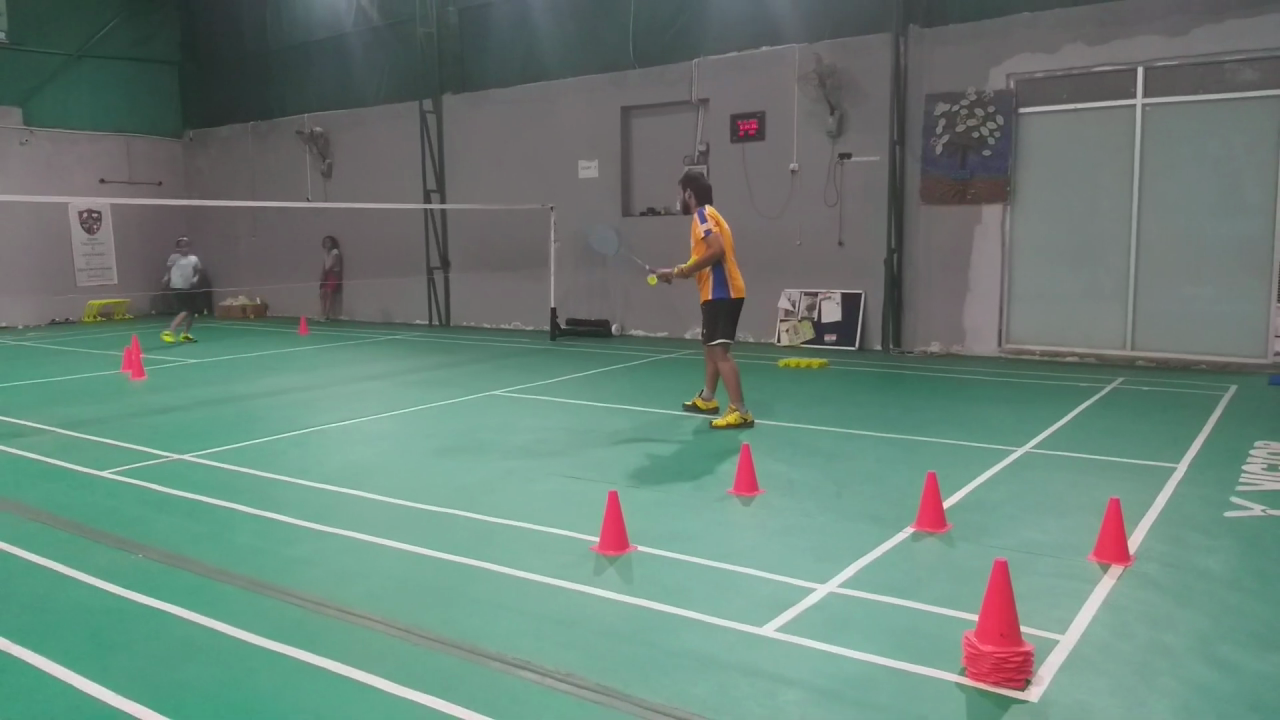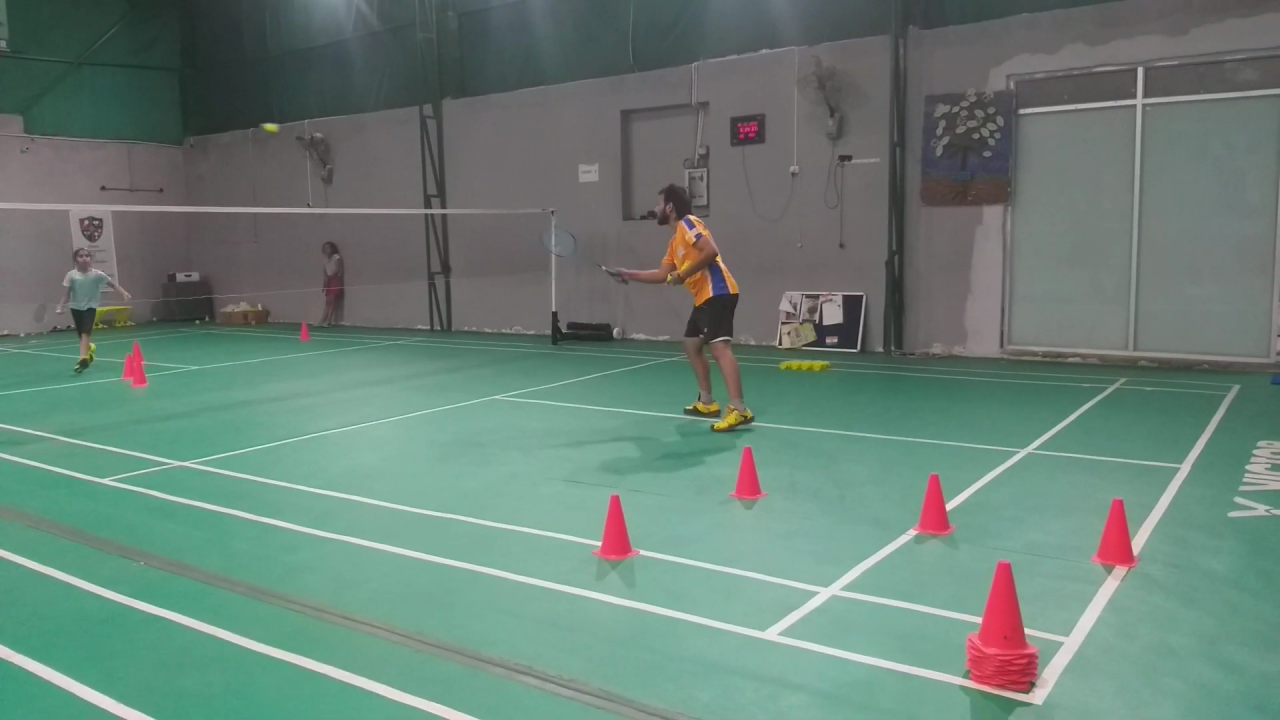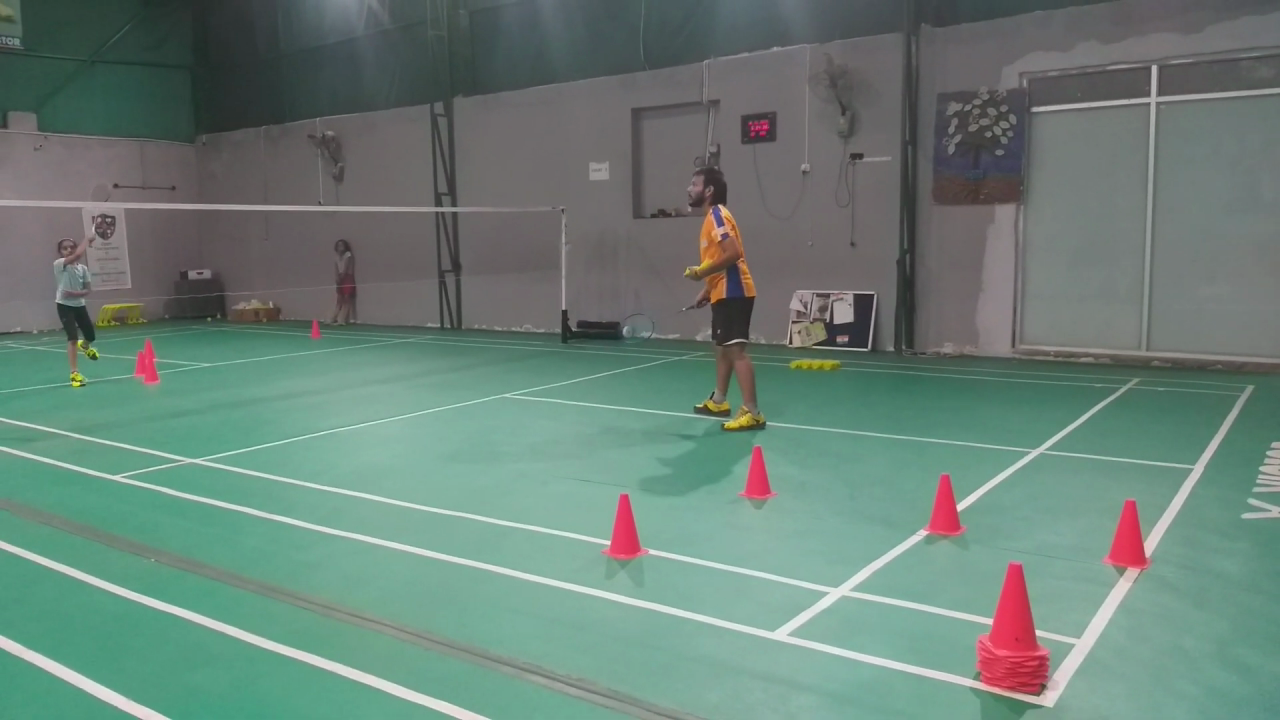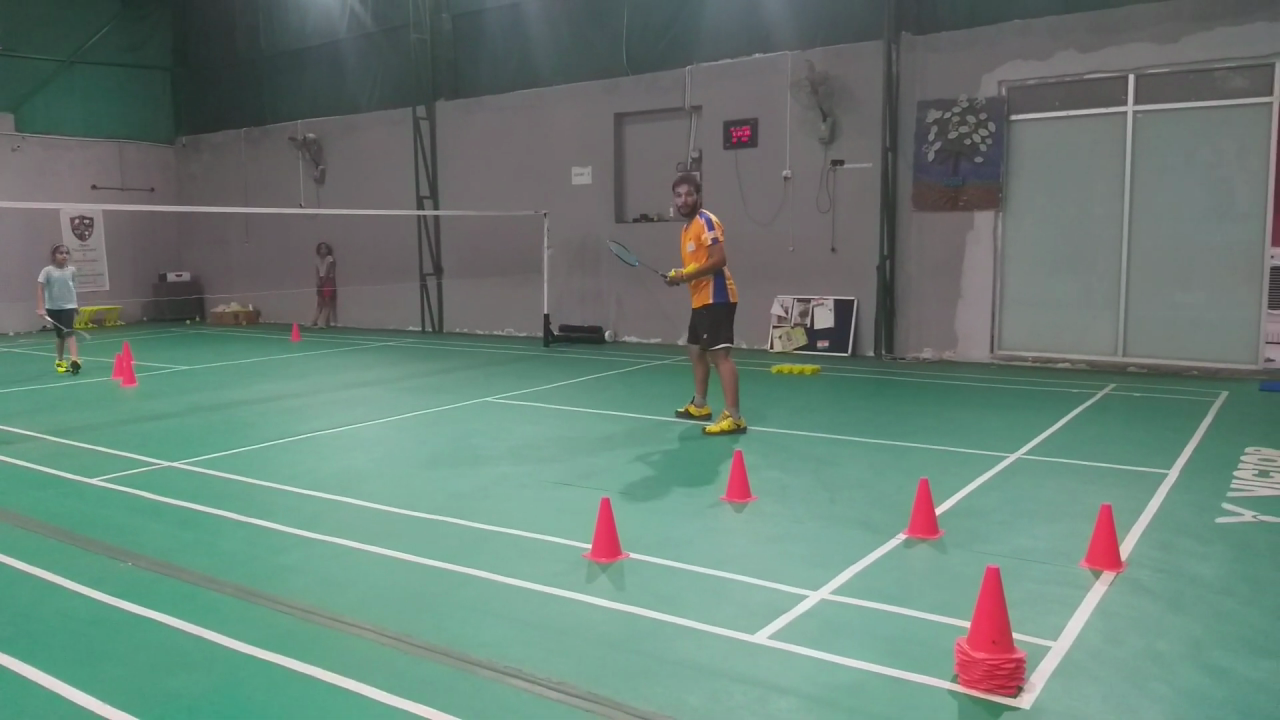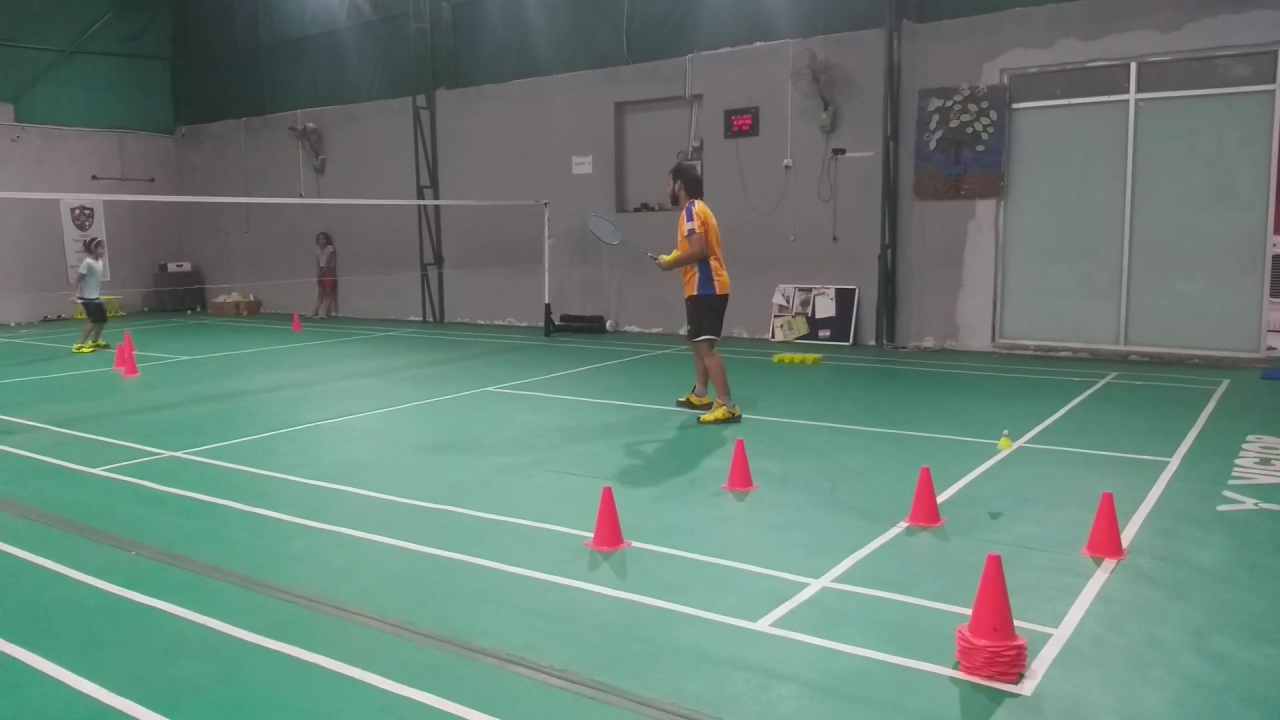
dt=1s
person 1, frame 1
left shoulder: (703, 214)
right shoulder: (706, 216)
left elbow: (716, 251)
left wrist: (688, 269)
right wrist: (675, 272)
left hip: (721, 294)
right hip: (720, 293)
left knee: (719, 351)
right knee: (711, 348)
left ankle: (740, 412)
right ankle: (707, 400)
person 1, frame 2
left shoulder: (688, 223)
right shoulder: (676, 238)
left elbow: (711, 252)
right elbow: (662, 274)
left wrist: (683, 274)
right wrist: (630, 273)
left hip: (717, 293)
right hip: (704, 297)
left knee: (720, 348)
right knee: (692, 346)
left ankle: (739, 410)
right ankle: (707, 402)
person 1, frame 3
left shoulder: (718, 215)
right shoulder: (710, 218)
left elbow: (733, 254)
left wrist: (700, 272)
right wrist: (706, 290)
left hip: (733, 294)
right hip: (723, 294)
left knee: (736, 350)
right knee: (722, 348)
left ankle: (752, 413)
right ankle: (718, 401)
person 1, frame 4
left shoulder: (706, 221)
right shoulder: (687, 227)
left elbow: (719, 260)
left wrist: (686, 275)
right wrist: (679, 276)
left hip: (716, 299)
right hip: (700, 301)
left knee: (720, 355)
right knee: (697, 351)
left ankle: (733, 417)
right ankle: (699, 405)
person 1, frame 5
left shoulder: (691, 210)
right shoulder: (698, 209)
left elbow: (697, 251)
left wrist: (669, 263)
right wrist: (673, 259)
left hip: (704, 288)
right hip: (708, 286)
left knee: (705, 345)
right knee: (699, 343)
left ankle: (727, 406)
right ankle: (700, 395)
